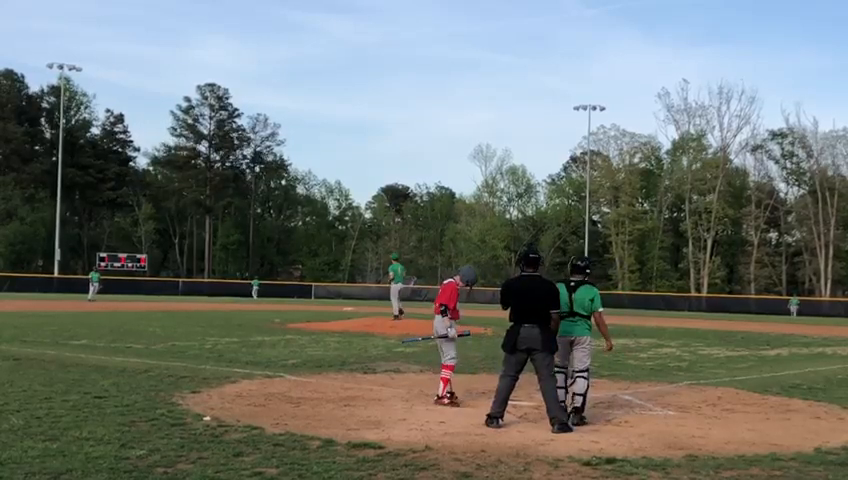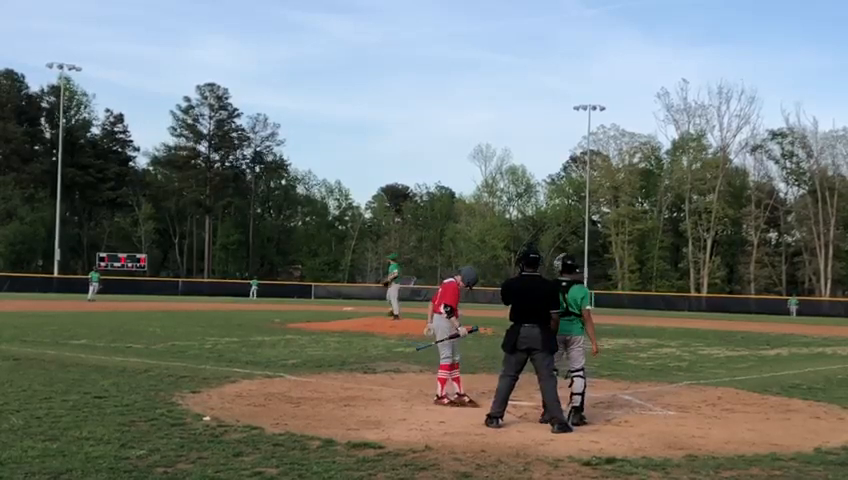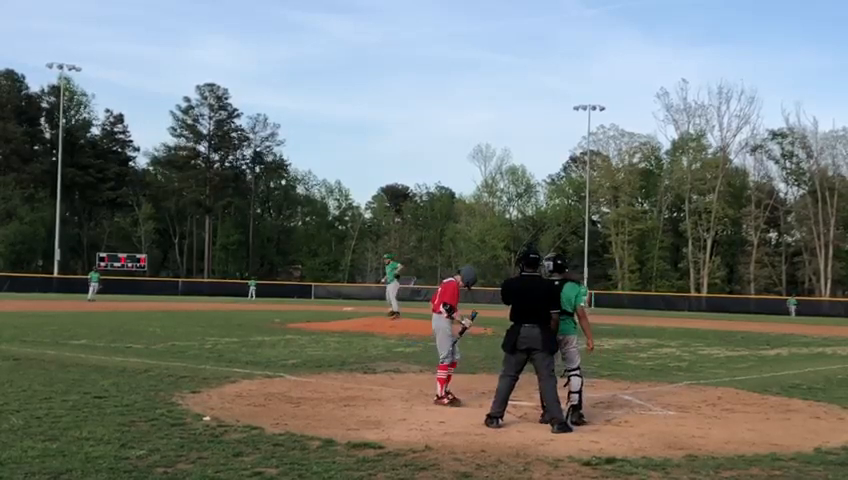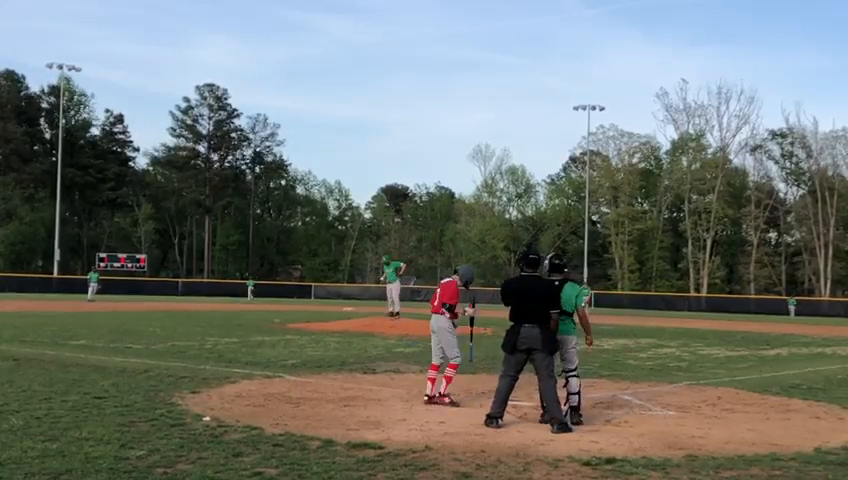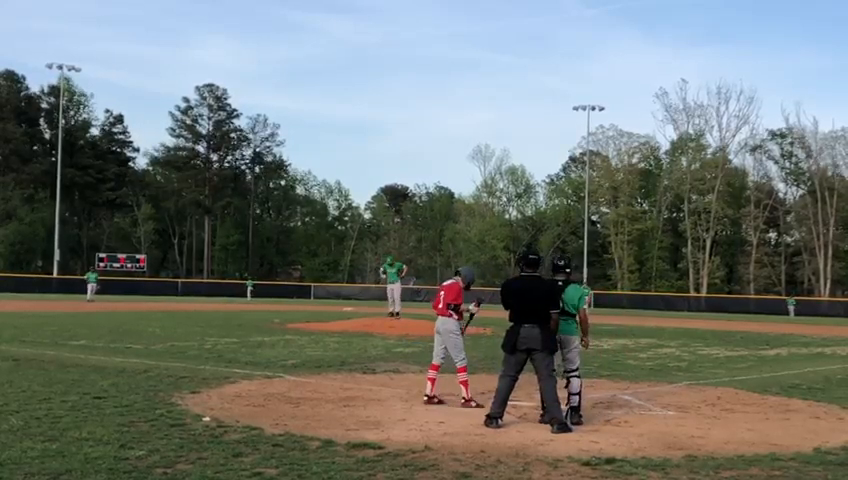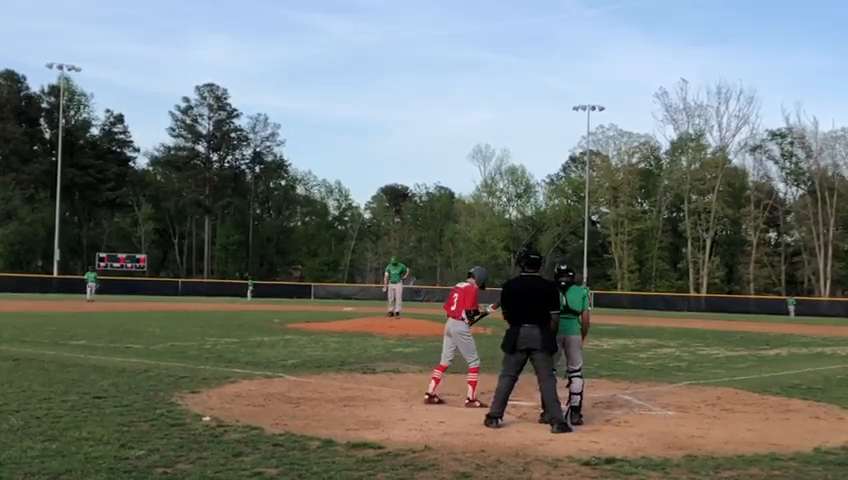
dt=0.3s
person 1, frame 1
left shoulder: (510, 284)
right shoulder: (549, 287)
left elbow: (504, 306)
right elbow: (554, 318)
right wrist: (551, 338)
left hip: (517, 334)
right hip: (541, 335)
left knee: (508, 376)
right knee: (547, 379)
left ankle: (494, 417)
right ankle: (558, 421)
person 1, frame 2
left shoulder: (510, 284)
right shoulder: (549, 286)
right elbow: (555, 317)
right wrist: (551, 338)
left hip: (518, 334)
right hip: (541, 335)
left knee: (508, 376)
right knee: (547, 378)
left ankle: (495, 417)
right ankle: (557, 421)
person 1, frame 3
left shoulder: (510, 284)
right shoulder: (548, 286)
right elbow: (555, 318)
right wrist: (551, 338)
left hip: (518, 334)
right hip: (541, 335)
left knee: (508, 376)
right knee: (547, 378)
left ankle: (494, 417)
right ankle: (557, 421)
person 1, frame 4
left shoulder: (510, 284)
right shoulder: (548, 286)
right elbow: (554, 317)
right wrist: (550, 337)
left hip: (518, 334)
right hip: (541, 335)
left knee: (507, 376)
right knee: (547, 379)
left ankle: (494, 417)
right ankle: (557, 421)
person 1, frame 5
left shoulder: (509, 285)
right shoulder: (548, 287)
right elbow: (554, 317)
right wrist: (550, 337)
left hip: (518, 334)
right hip: (541, 335)
left knee: (507, 376)
right knee: (547, 378)
left ankle: (494, 417)
right ankle: (557, 421)
person 1, frame 6
left shoulder: (510, 285)
right shoulder: (549, 287)
left elbow: (506, 315)
right elbow: (554, 318)
right wrist: (550, 338)
left hip: (517, 334)
right hip: (541, 335)
left knee: (507, 376)
right knee: (547, 379)
left ankle: (494, 417)
right ankle: (557, 421)
person 2, frame 1
left shoulder: (558, 287)
right shoulder: (591, 290)
right elbow: (598, 319)
right wrist: (607, 339)
left hip: (562, 332)
right hip: (582, 334)
left knee: (560, 368)
right knee: (581, 372)
left ankle: (560, 408)
right ankle: (576, 413)
person 2, frame 2
right shoulder: (581, 289)
right elbow: (587, 317)
right wrist: (593, 341)
left hip: (555, 333)
right hip: (575, 334)
right knee: (577, 372)
right ankle: (576, 413)
person 2, frame 3
right shoulder: (574, 287)
right elbow: (581, 315)
right wrist: (590, 337)
right hip: (568, 333)
right knee: (574, 371)
left ankle: (548, 412)
right ankle: (575, 412)
person 2, frame 4
right shoulder: (574, 287)
right elbow: (582, 315)
right wrist: (588, 333)
right hip: (567, 333)
right knee: (571, 372)
left ankle: (547, 412)
right ankle: (575, 413)
person 2, frame 5
right shoulder: (577, 289)
right elbow: (583, 316)
right wrist: (585, 335)
right hip: (570, 333)
right knee: (573, 373)
left ankle: (547, 412)
right ankle: (574, 413)
person 2, frame 6
right shoulder: (581, 291)
right elbow: (586, 318)
right wrist: (583, 336)
right hip: (573, 333)
right knee: (575, 373)
right ankle: (575, 412)
person 3, frame 1
left shoulder: (447, 284)
right shoulder: (452, 286)
left elbow: (437, 305)
right elbow: (443, 307)
right wrist: (450, 328)
left hip: (439, 322)
right hip: (445, 324)
left knee: (445, 359)
right knee: (451, 360)
left ankle: (448, 391)
right ankle: (441, 396)
person 3, frame 2
left shoulder: (447, 283)
right shoulder: (453, 286)
left elbow: (433, 303)
right elbow: (448, 309)
left wrist: (429, 322)
right wrist: (459, 327)
left hip: (438, 321)
right hip: (444, 322)
left knee: (454, 358)
right knee: (446, 359)
left ankle: (460, 395)
right ankle: (440, 396)
person 3, frame 3
left shoulder: (446, 283)
right shoulder: (453, 285)
left elbow: (433, 303)
right elbow: (447, 307)
right wrist: (462, 320)
left hip: (438, 320)
right hip: (443, 322)
left knee: (454, 357)
right knee: (445, 359)
left ankle: (445, 391)
right ankle: (440, 396)
person 3, frame 4
left shoulder: (443, 283)
right shoulder: (452, 285)
left elbow: (433, 304)
right elbow: (448, 306)
right wrist: (465, 311)
left hip: (435, 321)
right hip: (444, 323)
left knee: (437, 359)
right knee: (455, 358)
left ankle: (429, 395)
right ankle: (443, 394)
person 3, frame 5
left shoulder: (444, 285)
right shoulder: (455, 286)
left elbow: (435, 306)
right elbow: (452, 307)
right wrist: (468, 309)
left hip: (439, 323)
right hip: (450, 325)
left knee: (437, 359)
right knee: (461, 361)
left ankle: (429, 395)
right ankle: (467, 399)
person 3, frame 6
left shoulder: (457, 287)
right shoulder: (472, 290)
left elbow: (446, 307)
right elbow: (471, 313)
right wrist: (486, 310)
left hip: (449, 324)
right hip: (461, 327)
left knee: (445, 361)
right knee: (474, 362)
left ankle: (430, 394)
right ankle: (471, 399)
